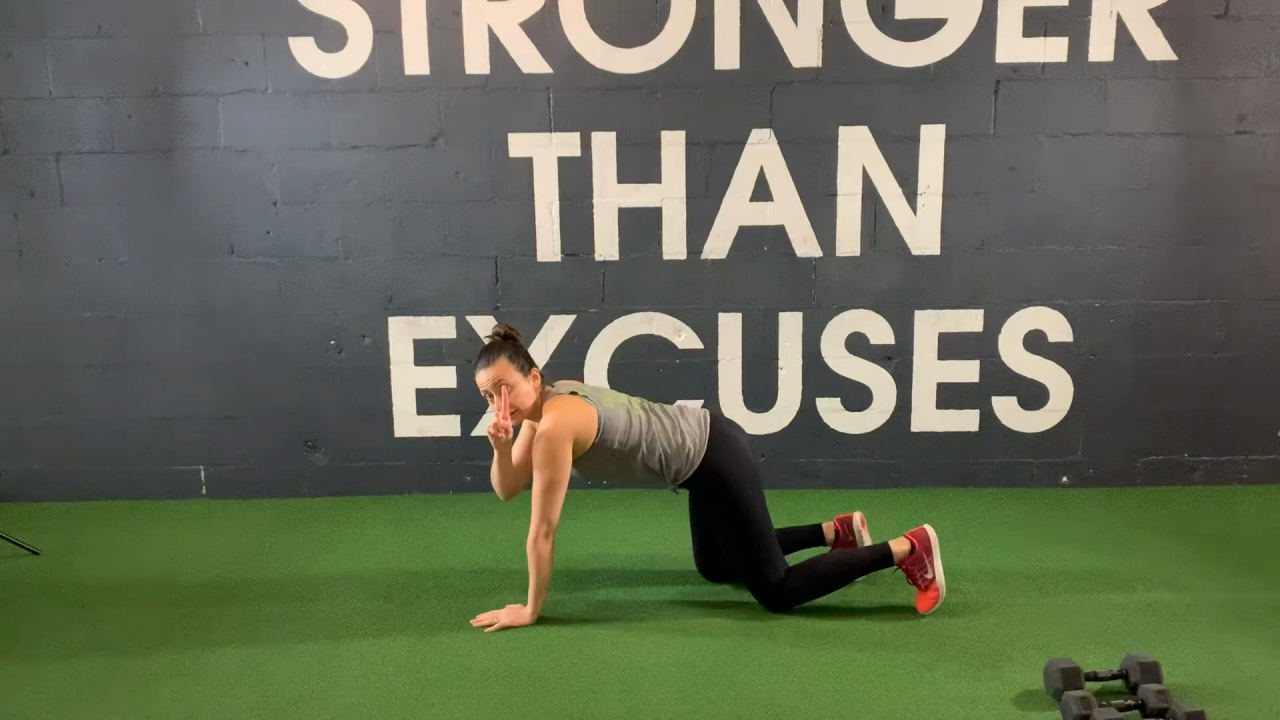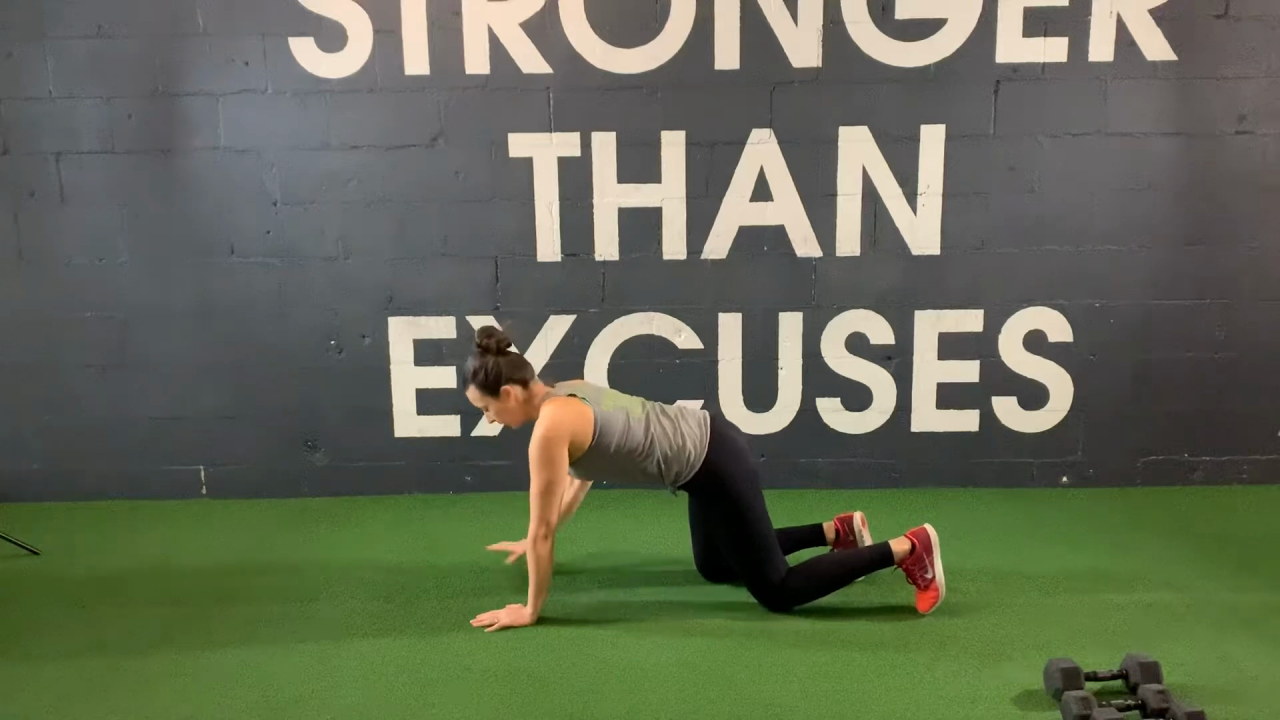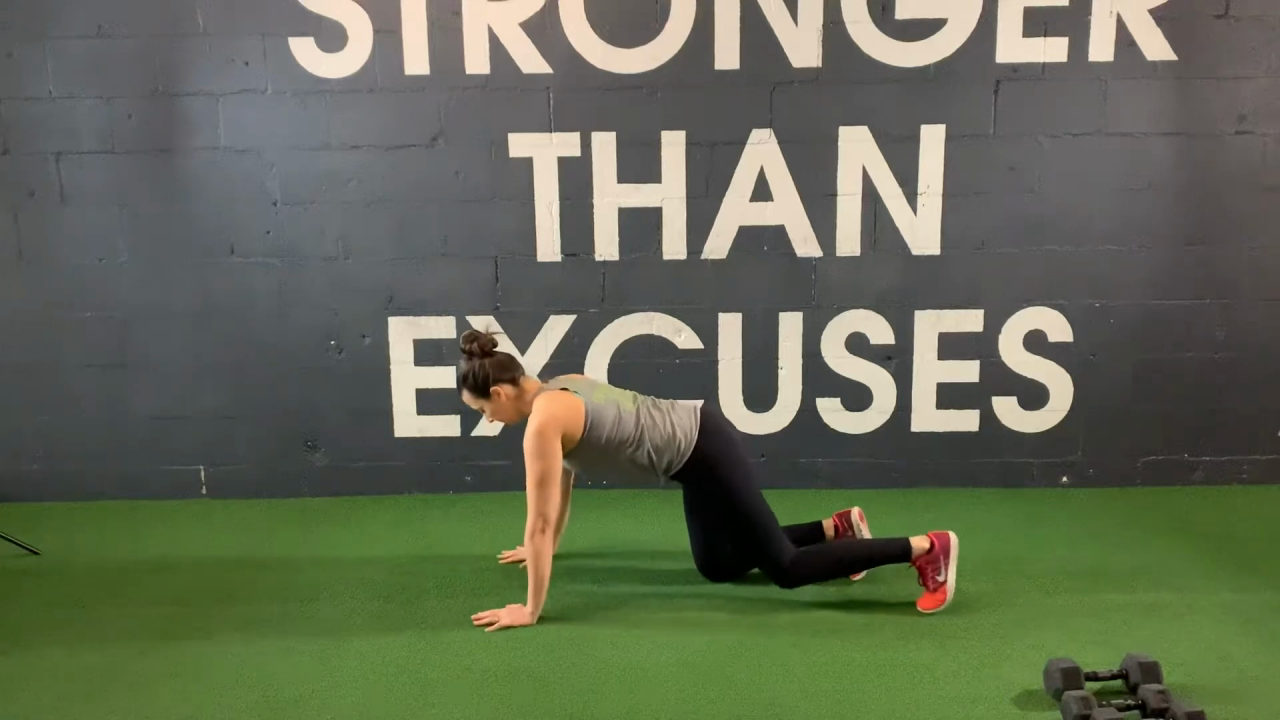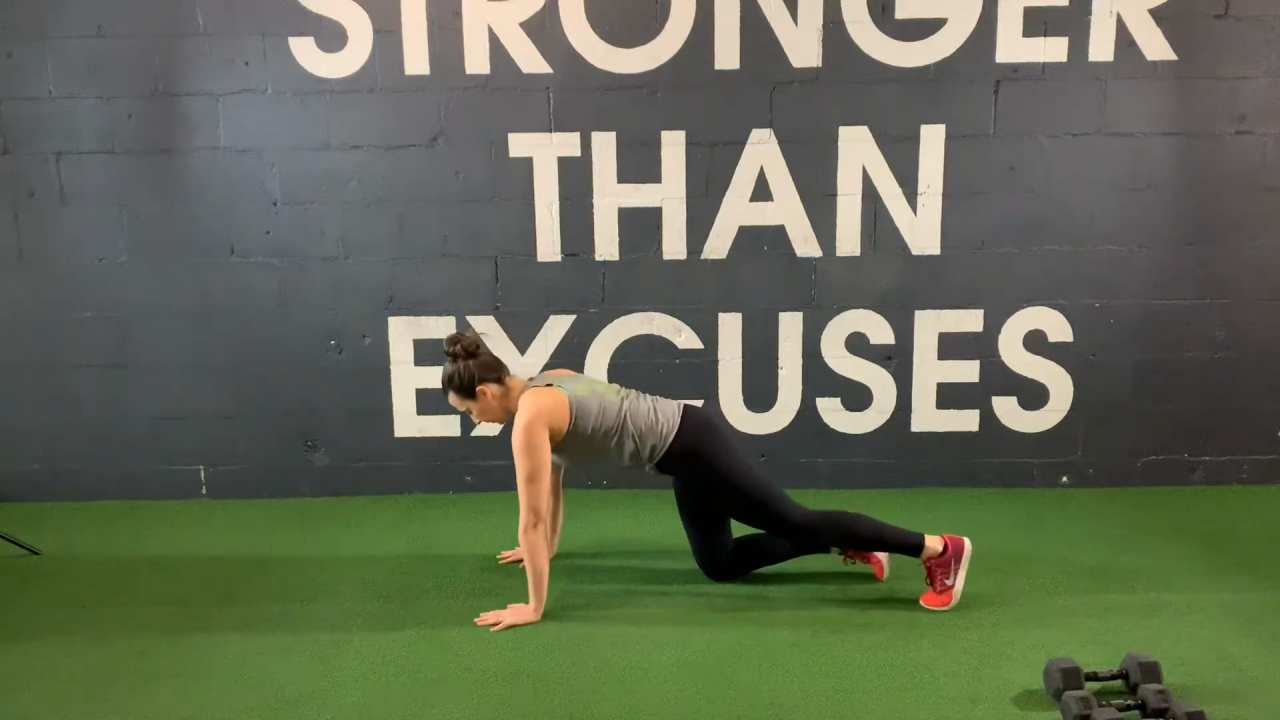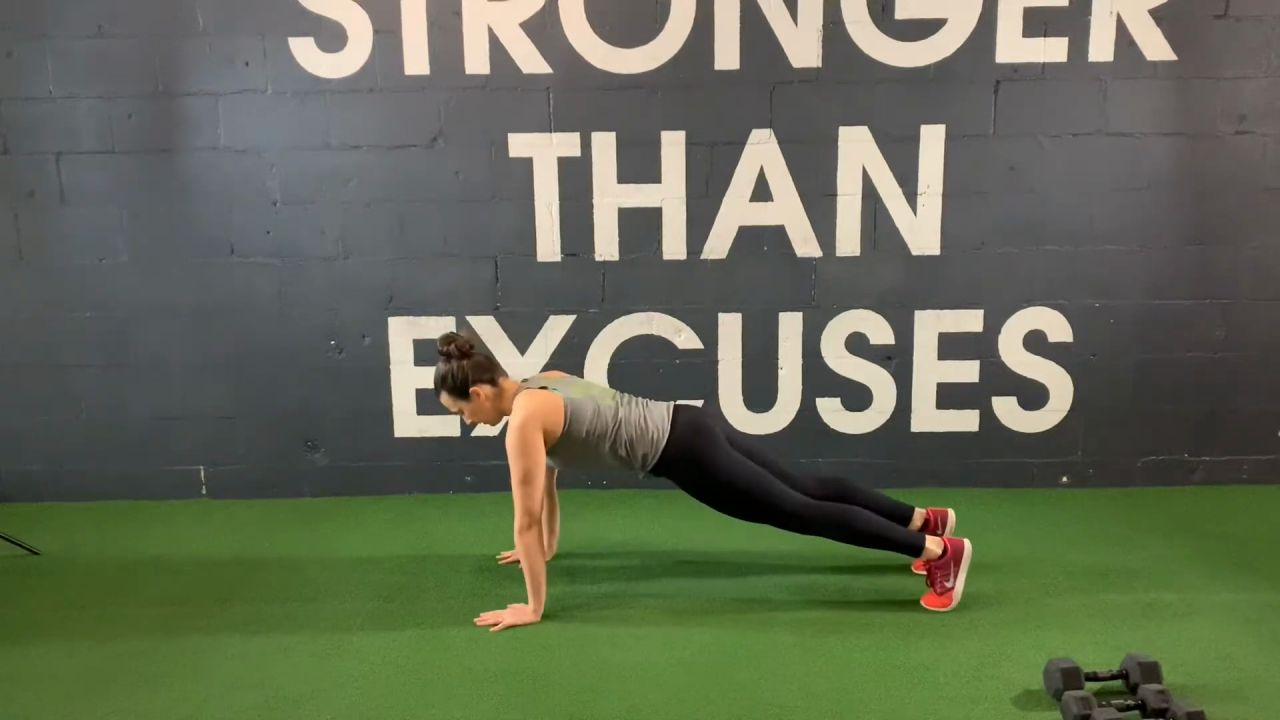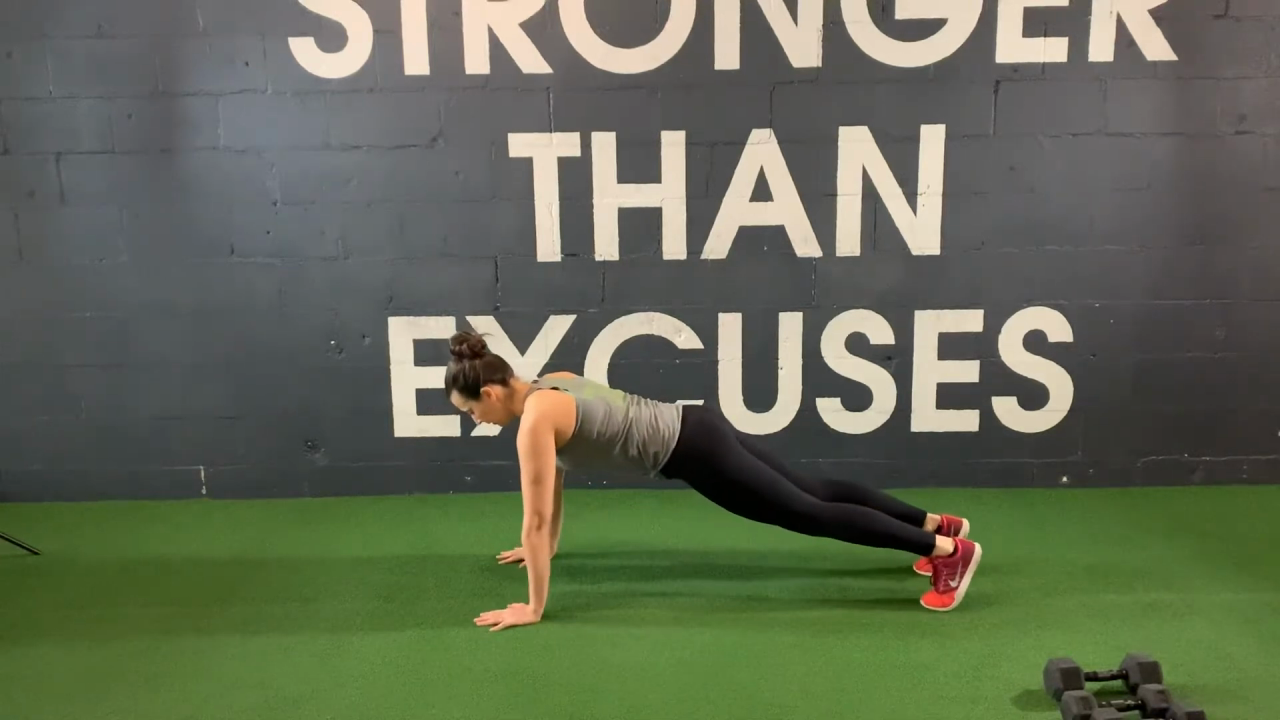
dt=0.4s
person 1, frame 1
left shoulder: (555, 425)
right shoulder: (547, 402)
left elbow: (542, 530)
right elbow: (507, 489)
left wrist: (530, 610)
right wrist: (501, 446)
left hip: (714, 459)
right hip: (707, 441)
left knee: (776, 591)
right knee: (715, 568)
left ankle: (908, 548)
right ankle: (838, 531)
person 1, frame 2
left shoulder: (550, 426)
right shoulder: (562, 392)
left elbow: (542, 530)
right elbow: (580, 478)
left wrist: (531, 610)
right wrist: (532, 542)
left hip: (713, 466)
right hip: (708, 442)
left knee: (777, 591)
right knee: (716, 568)
left ankle: (909, 548)
right ankle: (838, 531)
person 1, frame 3
left shoulder: (542, 421)
right shoulder: (558, 389)
left elbow: (538, 523)
right elbow: (564, 479)
left wrist: (531, 609)
right wrist: (543, 547)
left hip: (703, 456)
right hip: (701, 436)
left knee: (784, 569)
right knee: (717, 566)
left ankle: (926, 547)
right ankle: (837, 526)
person 1, frame 4
left shoulder: (528, 418)
right shoulder: (545, 384)
left elbow: (532, 518)
right elbow: (553, 476)
left wrist: (535, 606)
right wrist: (546, 548)
left hip: (690, 446)
right hip: (688, 433)
left knee: (793, 522)
right knee: (720, 564)
left ankle: (940, 549)
right ankle: (848, 536)
person 1, frame 5
left shoulder: (523, 419)
right shoulder: (540, 384)
left elbow: (526, 520)
right elbow: (549, 477)
left wrist: (534, 607)
right wrist: (547, 547)
left hip: (683, 450)
right hip: (686, 425)
left knee: (799, 511)
right knee: (802, 487)
left ankle: (939, 549)
right ankle: (925, 518)
person 1, frame 6
left shoulder: (534, 420)
right shoulder: (548, 385)
left elbow: (534, 521)
right elbow: (556, 477)
left wrist: (534, 607)
right wrist: (545, 549)
left hip: (691, 450)
right hip: (694, 427)
left knee: (810, 513)
right knee: (814, 490)
left ankle: (948, 551)
right ankle: (939, 525)
